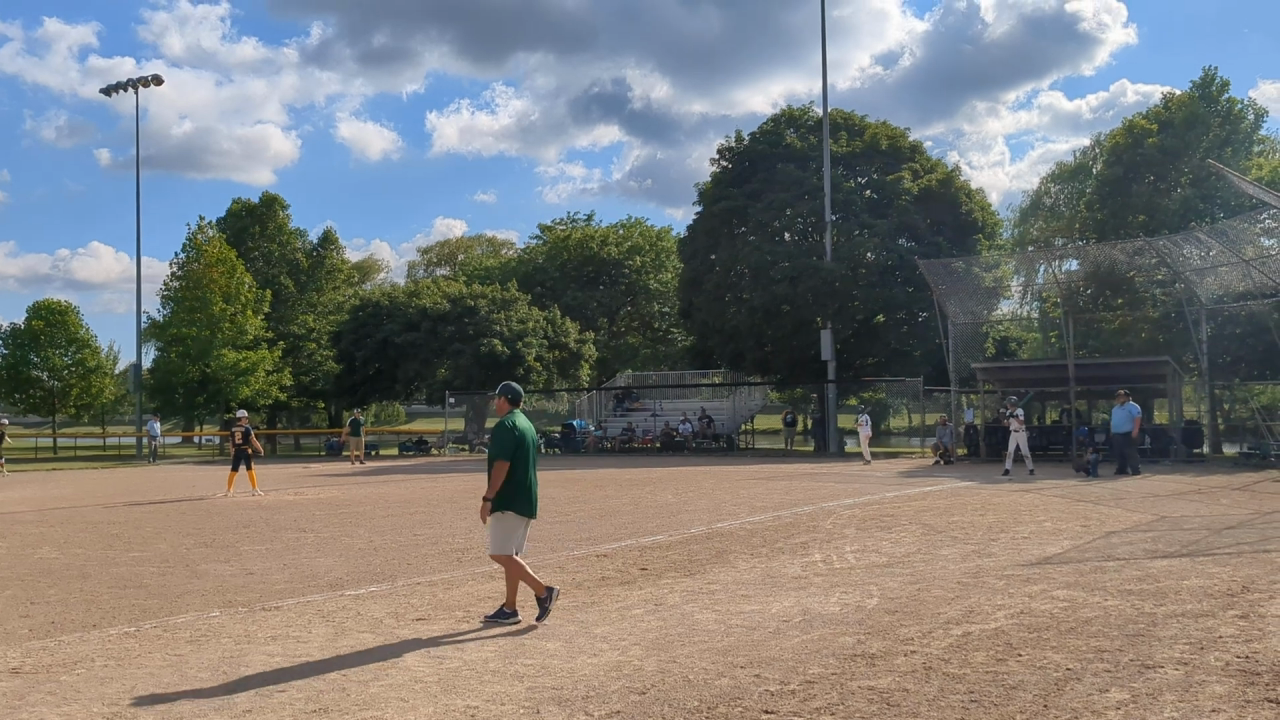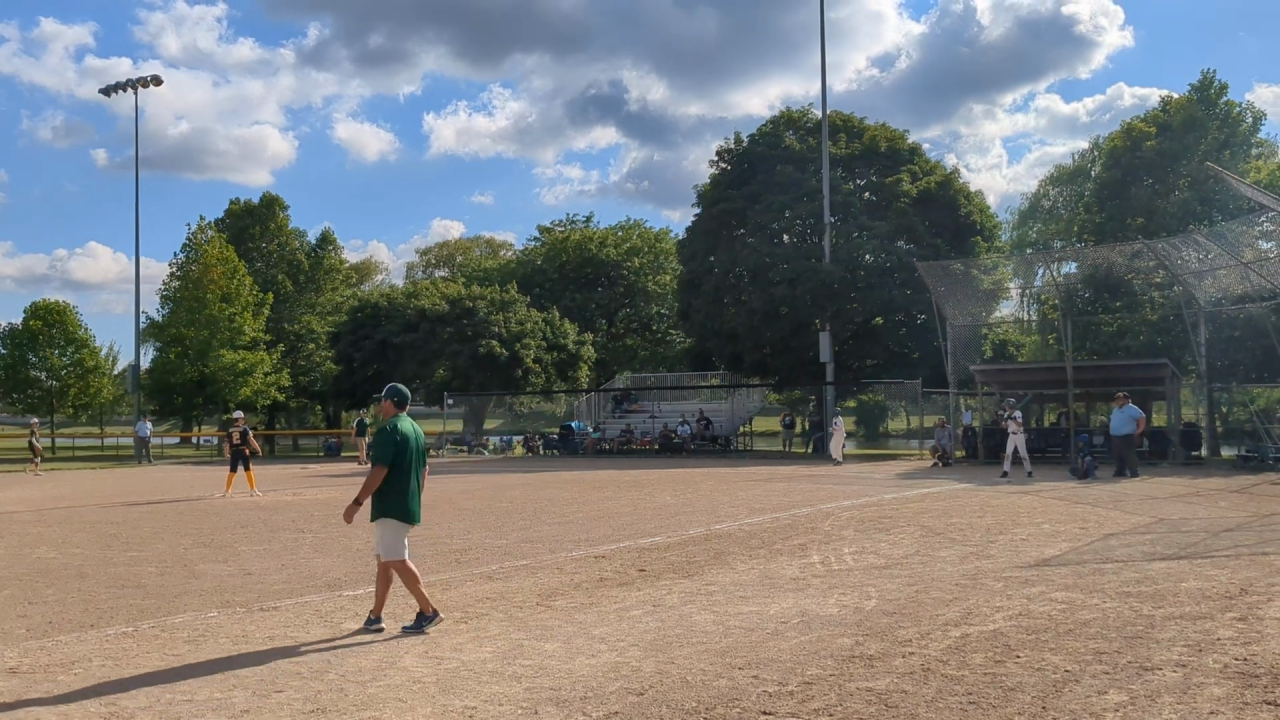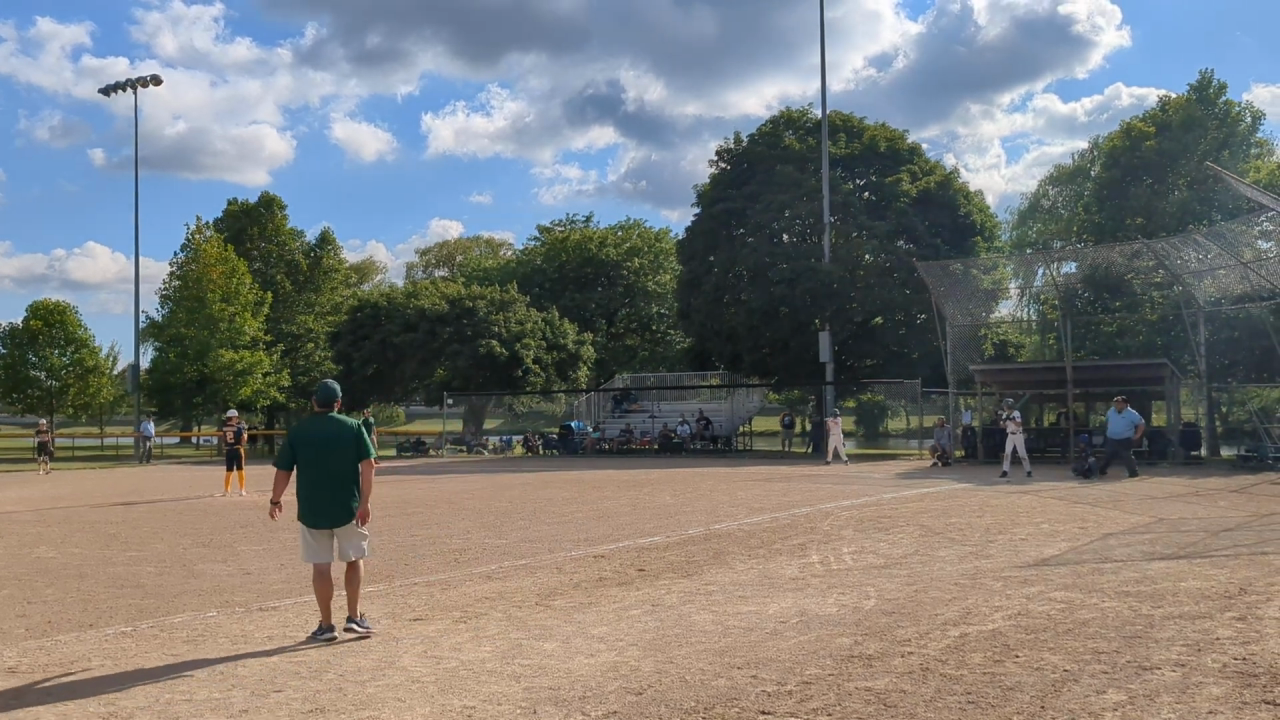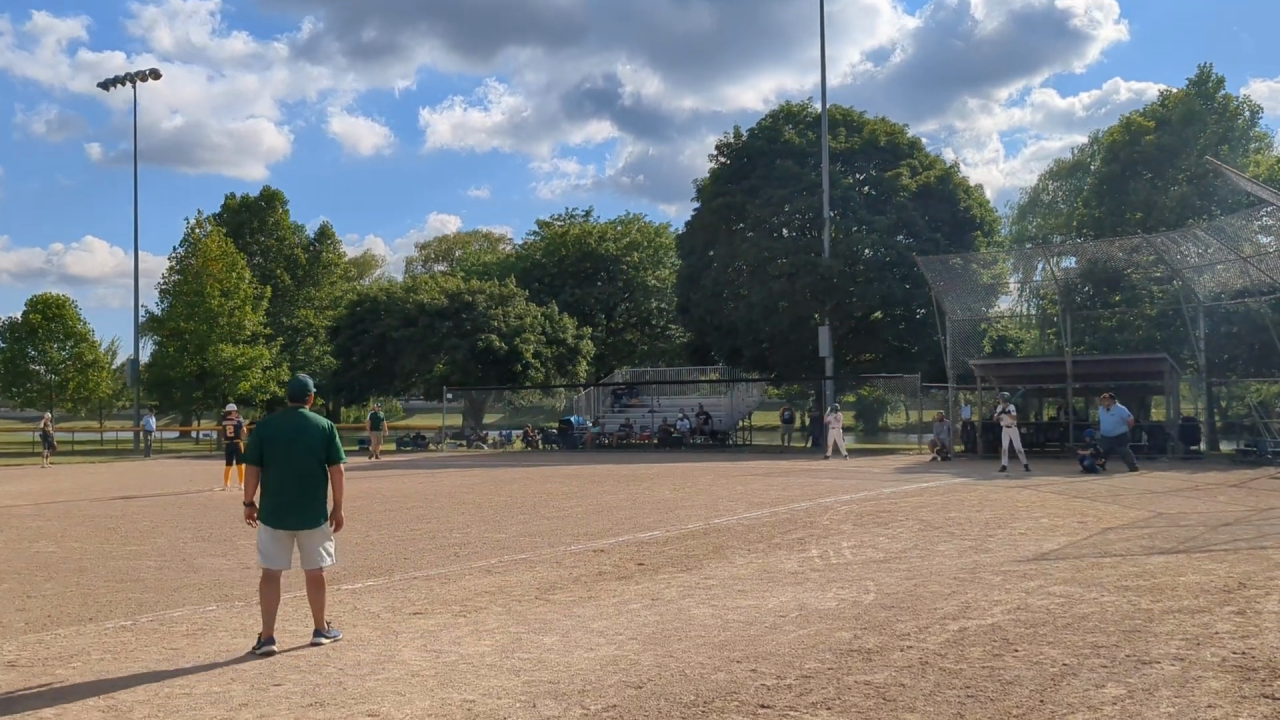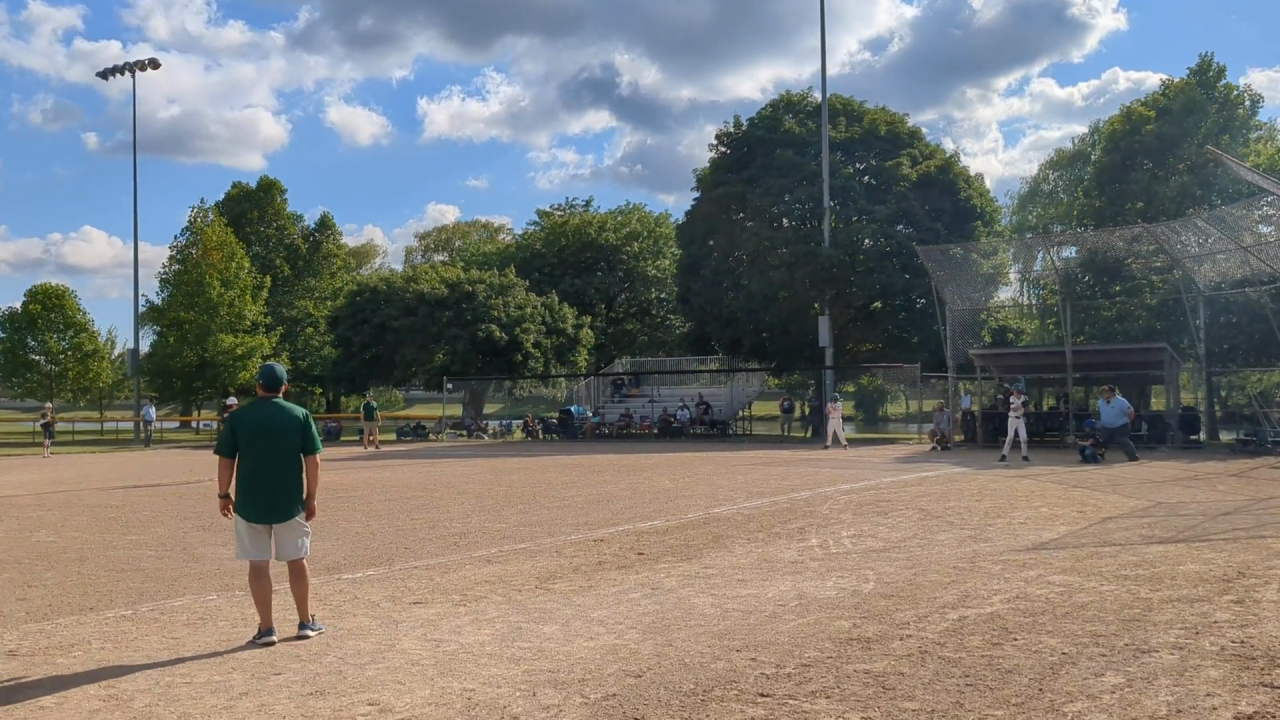
dt=1s
person 1, frame 1
left shoulder: (505, 425)
right shoulder: (527, 425)
left elbow: (501, 465)
left wrist: (487, 498)
left hip: (509, 502)
right hip: (525, 501)
left knee: (501, 555)
right knee: (509, 553)
left ankle: (543, 591)
right ankle: (509, 608)
person 1, frame 2
left shoulder: (388, 429)
right shoulder: (416, 429)
left elbow: (379, 471)
right elbow: (424, 470)
left wrist: (357, 502)
left hip: (391, 507)
right hip: (408, 505)
left knee: (396, 561)
right knee: (384, 560)
left ankle: (428, 611)
right ankle: (375, 616)
person 1, frame 3
left shoulder: (297, 432)
right shoulder: (353, 427)
left elbow: (283, 471)
right elbow: (368, 465)
left wrist: (275, 500)
right wrist: (364, 502)
left hip: (311, 511)
right hip: (347, 508)
left knee: (321, 567)
right knee: (354, 560)
left ankle: (326, 625)
right ankle: (354, 617)
person 1, frame 4
left shoulder: (265, 426)
right shoulder: (324, 426)
left elbow: (252, 469)
right elbow: (337, 470)
left wrist: (249, 503)
right wrist: (338, 508)
left hip: (273, 513)
right hip: (313, 513)
left knee: (270, 573)
right knee: (315, 571)
left ankle: (267, 637)
right ankle: (321, 629)
person 1, frame 5
left shoulder: (238, 417)
right shoulder: (300, 415)
left elbow: (225, 461)
right elbow: (313, 461)
left wrist: (224, 495)
right wrist: (311, 497)
left hip: (250, 504)
right hip: (290, 503)
left knee: (258, 565)
right knee: (296, 561)
left ankle: (266, 628)
right ankle: (306, 622)
